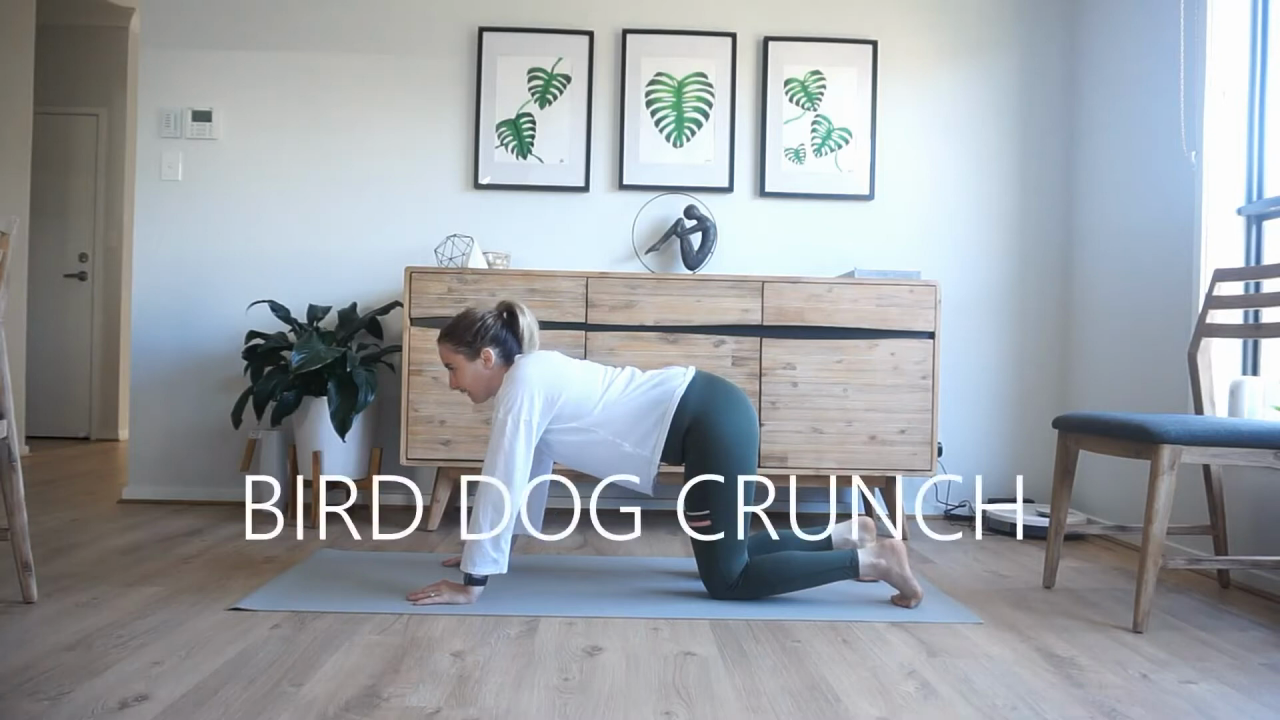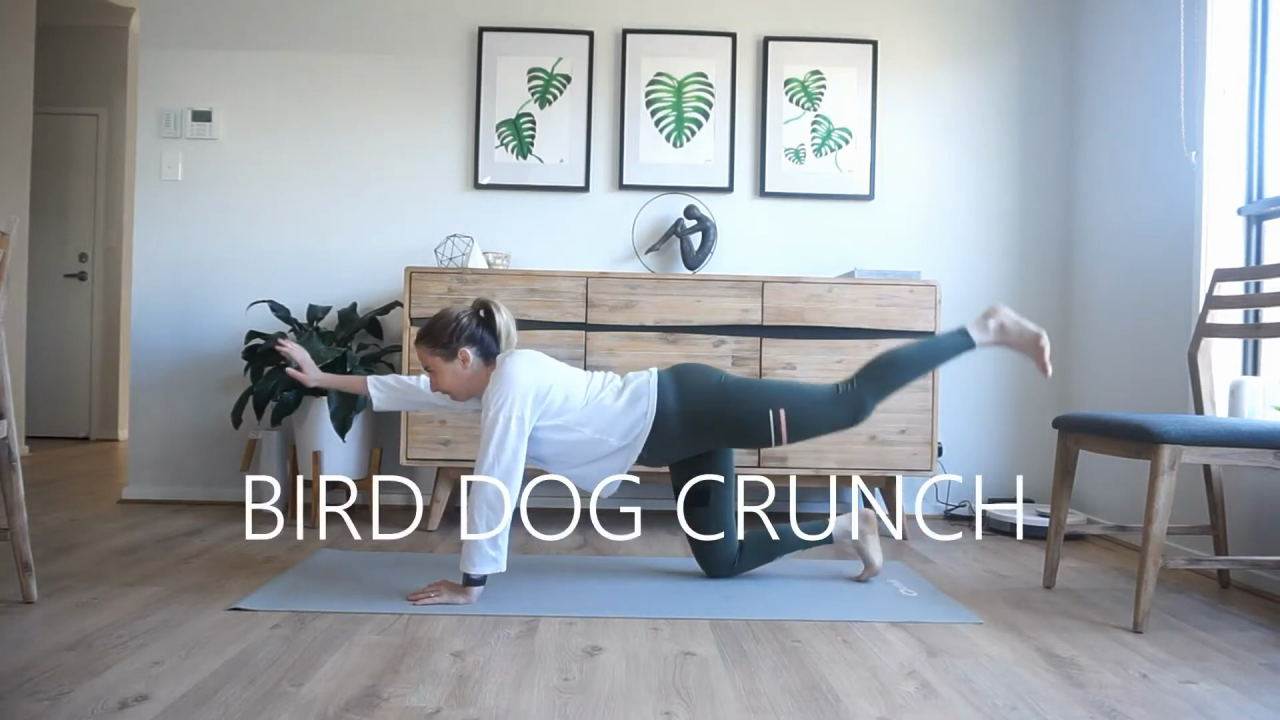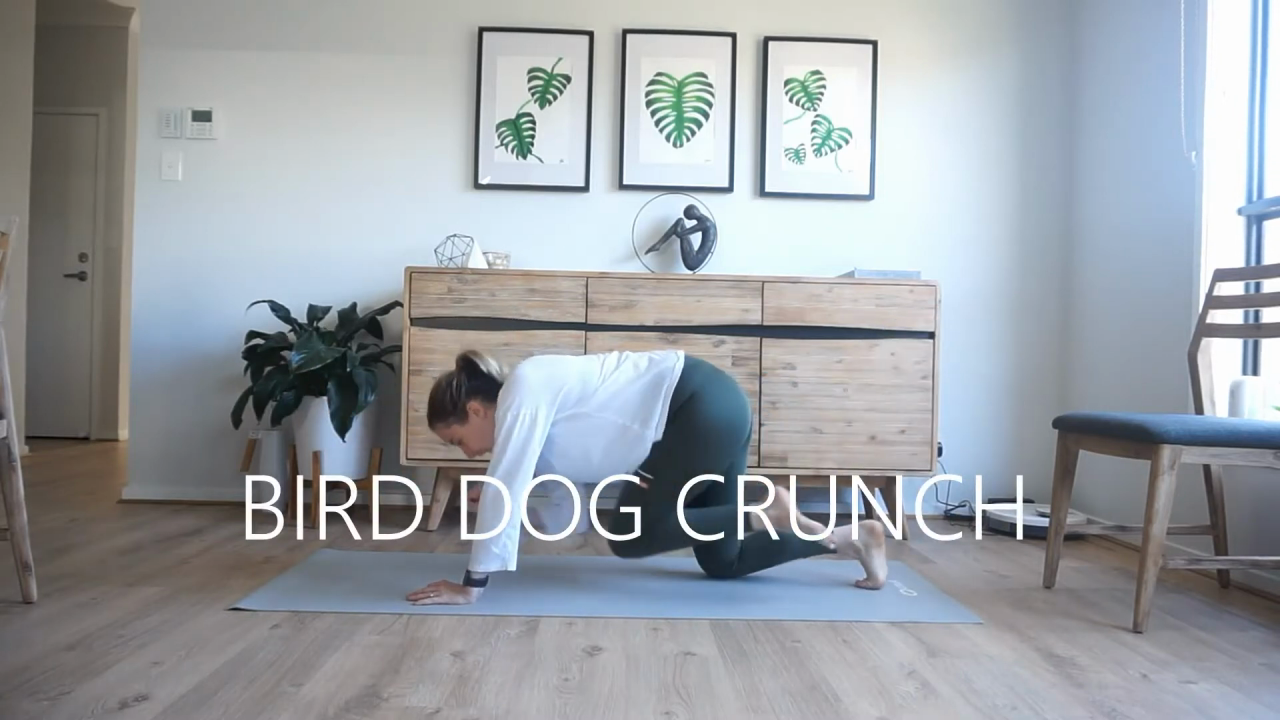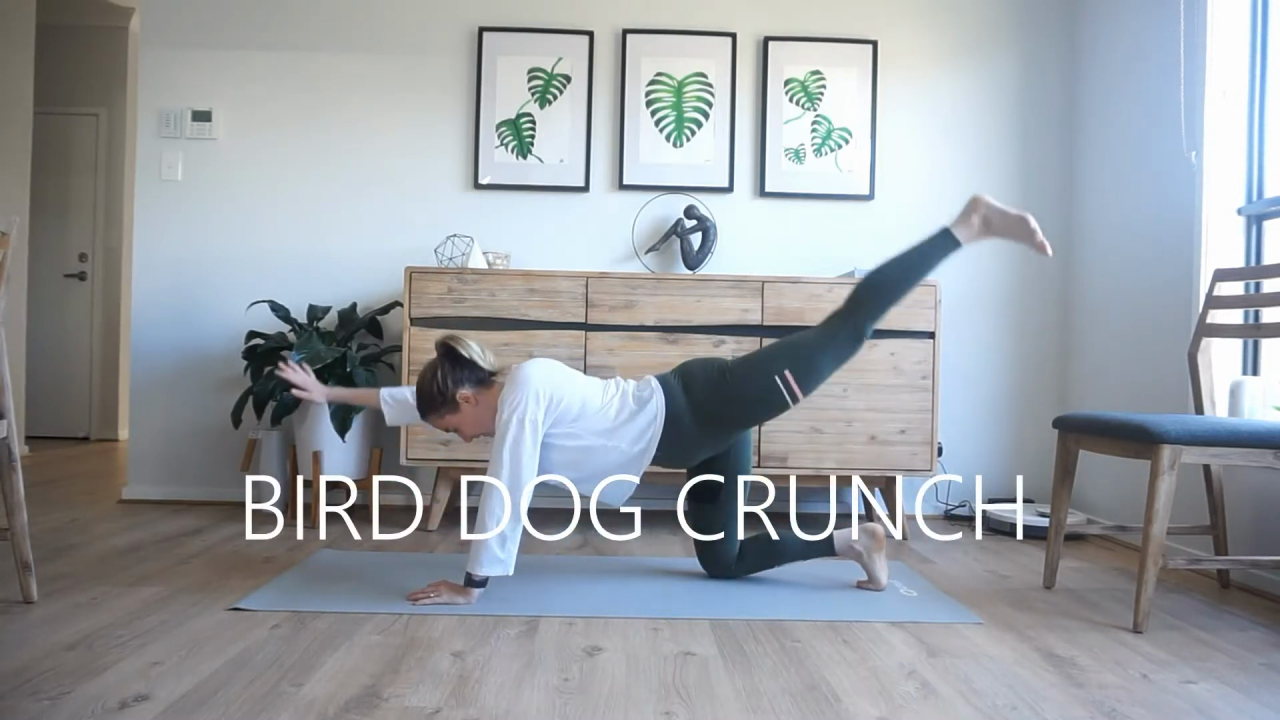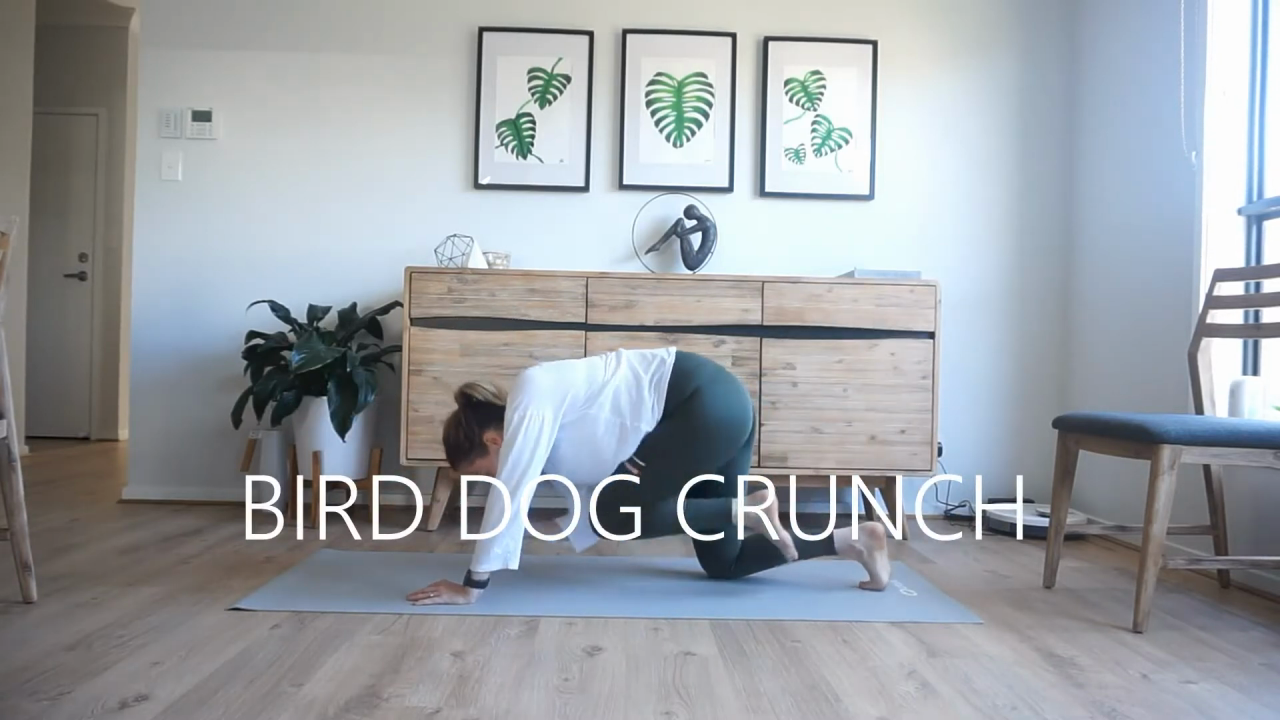
dt=1s
person 1, frame 1
left shoulder: (523, 382)
right shoulder: (535, 375)
left elbow: (500, 486)
right elbow: (527, 478)
left wrist: (471, 581)
right wrist: (484, 551)
left hip: (712, 416)
right hip: (706, 414)
left knee: (726, 579)
right knee: (722, 553)
left ankle: (871, 559)
right ankle: (846, 534)
person 1, frame 2
left shoulder: (510, 382)
right shoulder: (498, 376)
left elbow: (494, 490)
right elbow: (414, 391)
left wrist: (471, 582)
right wrist: (328, 379)
left hip: (690, 409)
right hip: (685, 429)
left knee: (847, 404)
right knee: (721, 560)
left ankle: (986, 327)
right ankle: (847, 528)
person 1, frame 3
left shoulder: (523, 388)
right shoulder: (543, 436)
left elbow: (504, 491)
right elbow: (574, 513)
left wrist: (471, 584)
right wrist: (496, 513)
left hip: (703, 402)
right hip: (714, 407)
left knee: (626, 534)
right knee: (721, 560)
left ankle: (762, 514)
right ankle: (850, 537)
person 1, frame 4
left shoulder: (520, 395)
right shoulder: (515, 391)
left elbow: (506, 501)
right elbow: (415, 399)
left wrist: (471, 585)
right wrist: (331, 393)
left hip: (705, 409)
right hip: (704, 430)
left knee: (845, 327)
right knee: (723, 561)
left ankle: (969, 223)
right ankle: (851, 542)
person 1, frame 5
left shoulder: (530, 397)
right shoulder: (552, 441)
left elbow: (509, 498)
right elbow: (589, 525)
left wrist: (471, 585)
left hip: (705, 398)
right hip: (719, 403)
left knee: (619, 515)
right knee: (722, 562)
left ankle: (747, 510)
right ankle: (853, 538)
